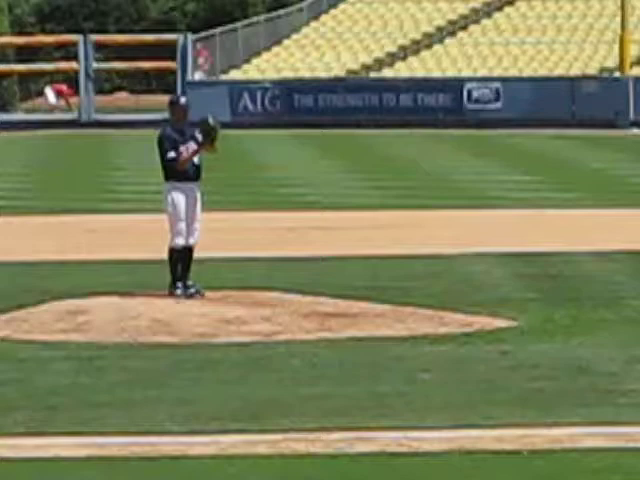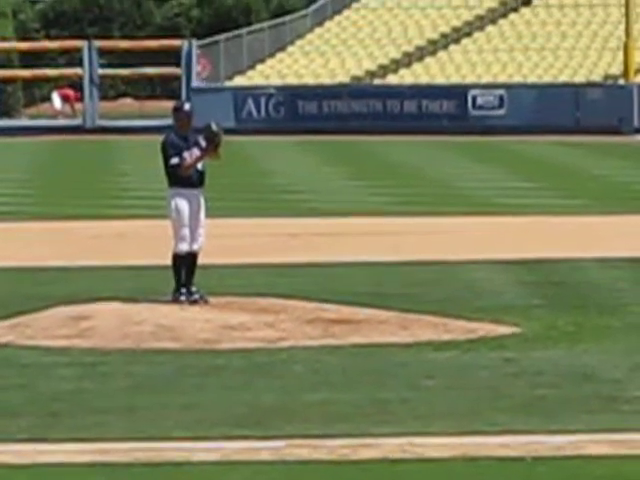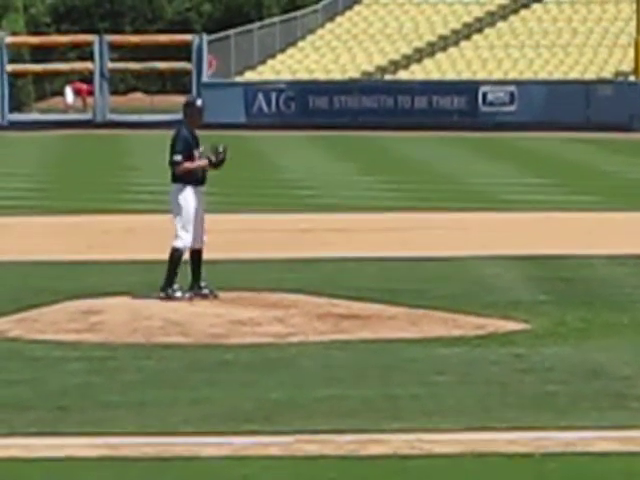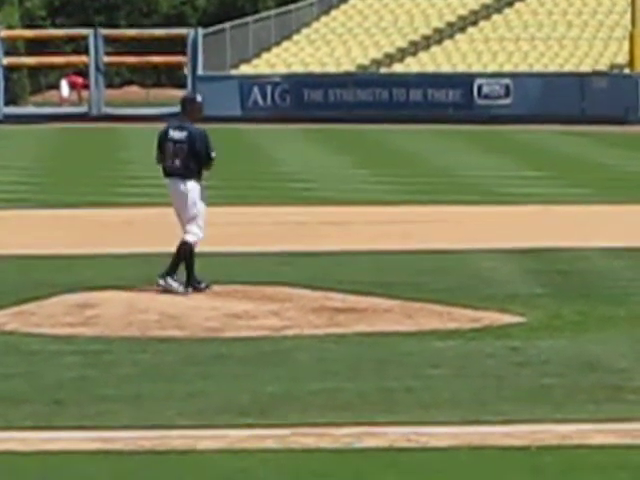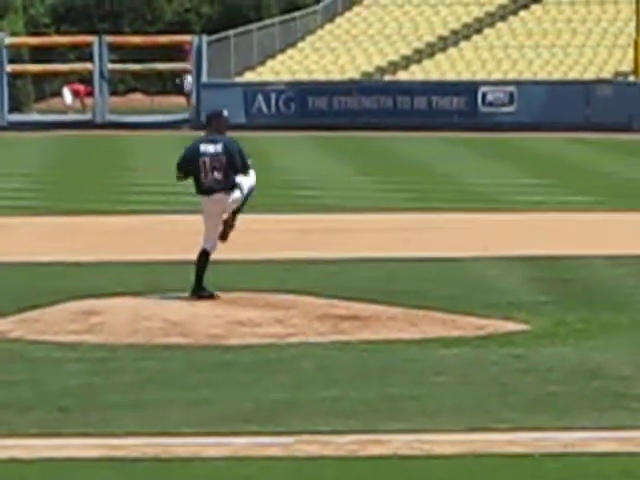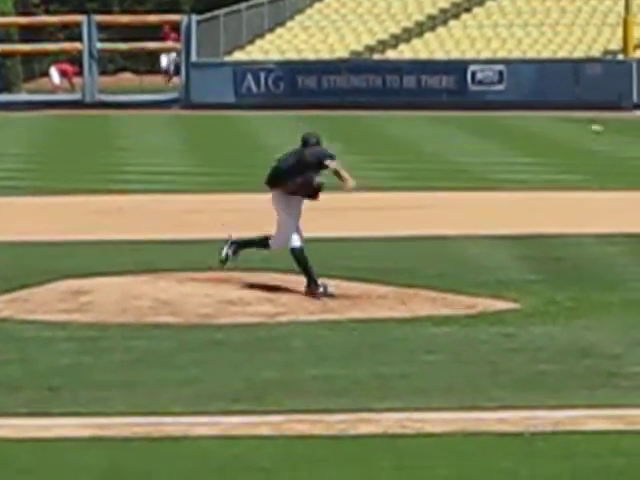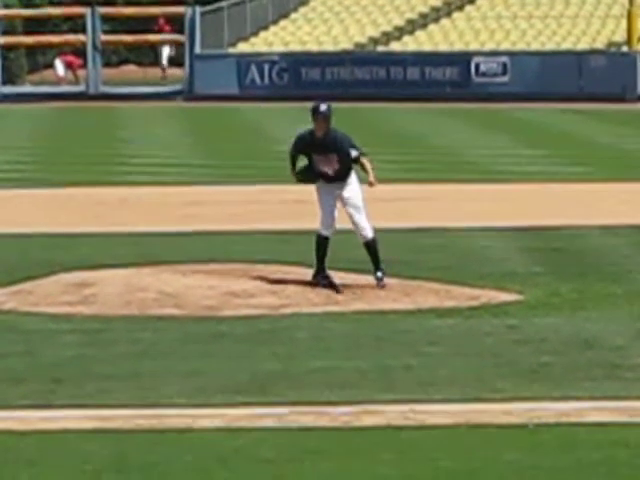
dt=0.7s
person 1, frame 1
left shoulder: (191, 130)
right shoulder: (166, 134)
left elbow: (211, 148)
right elbow: (178, 164)
left wrist: (209, 138)
right wrist: (197, 149)
left hip: (194, 187)
right hip: (177, 188)
left knee: (192, 236)
right knee: (179, 236)
left ankle: (185, 280)
right ankle: (174, 283)
person 1, frame 2
left shoulder: (195, 136)
right shoulder: (170, 141)
left elbow: (214, 155)
right elbow: (182, 170)
left wrist: (213, 144)
right wrist: (201, 155)
left hip: (197, 193)
right hip: (180, 194)
left knee: (196, 242)
right knee: (182, 243)
left ankle: (189, 286)
right ankle: (178, 289)
person 1, frame 3
left shoulder: (193, 135)
right shoulder: (182, 135)
right elbow: (177, 168)
left wrist: (211, 159)
right wrist: (204, 164)
left hip: (195, 190)
right hip: (184, 190)
left knee: (198, 239)
right knee: (183, 238)
left ankle: (196, 284)
right ankle: (168, 286)
person 1, frame 4
left shoulder: (167, 129)
right shoulder: (197, 133)
left elbow: (159, 159)
right elbow: (208, 165)
right wrist: (200, 163)
left hip: (173, 183)
right hip: (189, 184)
left knee: (190, 230)
right knee: (193, 232)
left ankle: (191, 279)
right ankle: (168, 275)
person 1, frame 5
left shoulder: (193, 148)
right shoulder: (230, 143)
left elbow: (179, 176)
right elbow: (245, 170)
left hip: (208, 200)
right hip: (230, 195)
left knee: (208, 243)
right knee: (250, 177)
left ankle: (198, 287)
right ankle: (230, 221)
person 1, frame 6
left shoulder: (319, 154)
right shoulder: (285, 165)
right elbow: (269, 183)
left wrist: (346, 179)
right wrist: (290, 188)
left hip: (296, 196)
right hip: (284, 197)
left knee: (278, 241)
right knee: (293, 239)
left ankle: (236, 245)
right ankle: (312, 284)
person 1, frame 7
left shoulder: (341, 139)
right shoulder: (304, 140)
left elbow: (361, 158)
right elbow: (294, 154)
left wrist: (370, 174)
right wrist: (294, 173)
left hip: (347, 183)
right hip: (325, 185)
left knee: (363, 228)
right knee: (327, 225)
left ankle: (378, 271)
right ankle: (320, 273)
